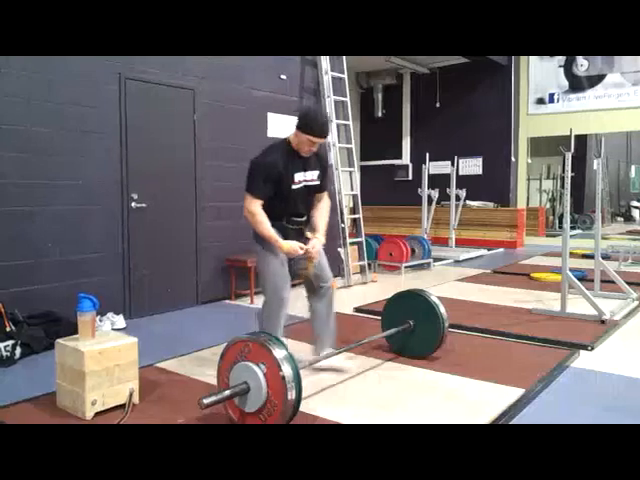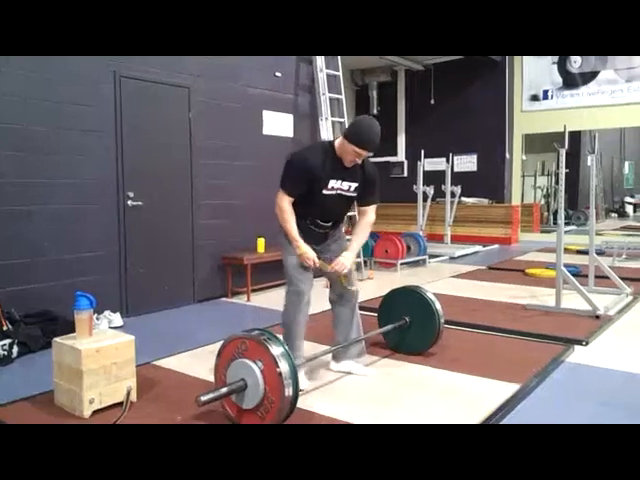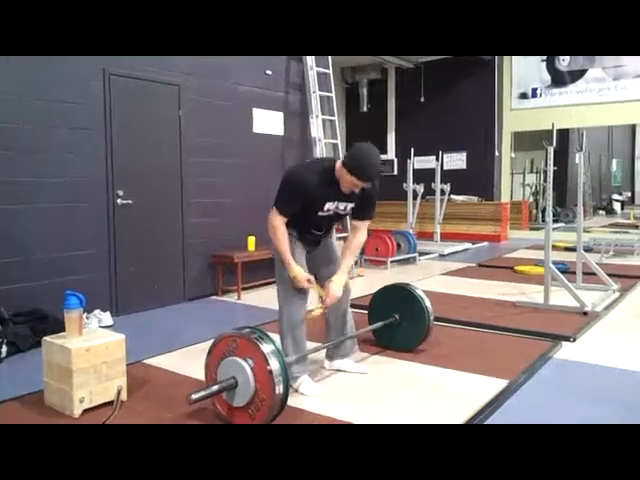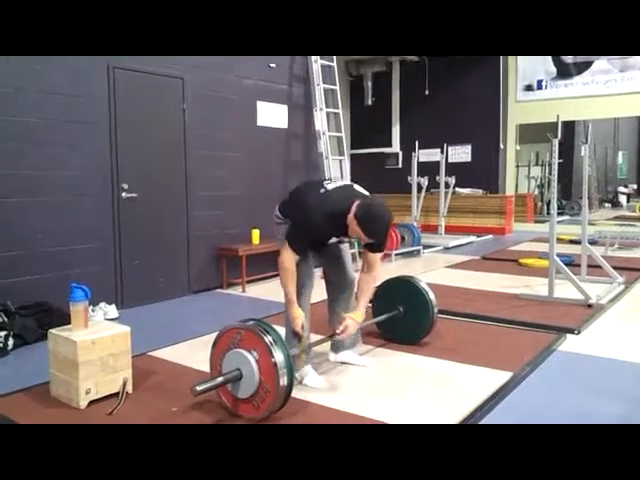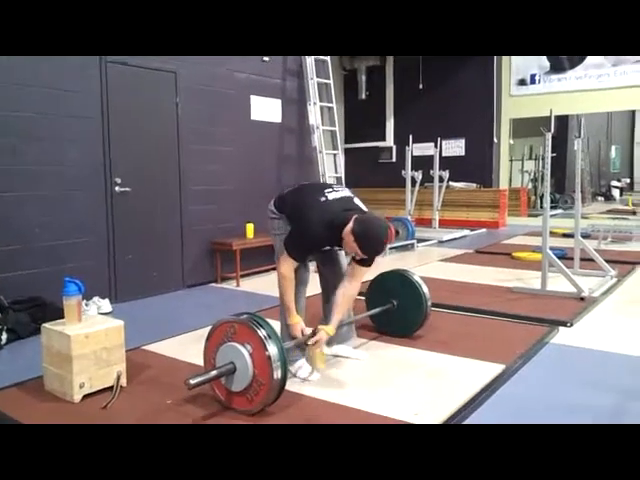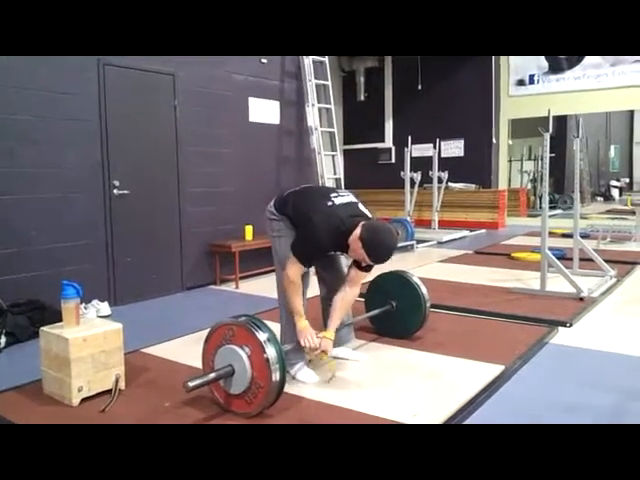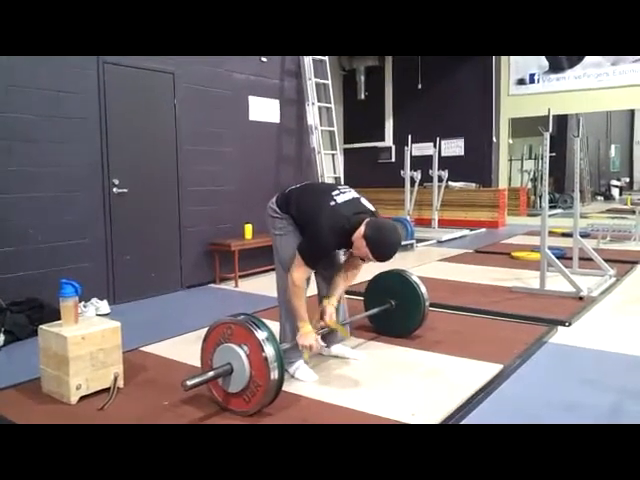
dt=0.4s
person 1, frame 1
left shoulder: (319, 160)
right shoulder: (269, 161)
left elbow: (322, 200)
right elbow: (251, 208)
left wrist: (319, 237)
right wrist: (280, 243)
left hip: (304, 233)
right hip: (272, 235)
left knee: (323, 285)
right knee: (279, 297)
left ankle: (324, 350)
person 1, frame 2
left shoulder: (367, 171)
right shoulder: (307, 160)
left elbow: (367, 215)
right elbow: (282, 203)
left wrist: (350, 253)
right wrist: (299, 246)
left hip: (332, 235)
right hip: (300, 235)
left knee: (347, 291)
right knee: (300, 292)
left ankle: (345, 357)
right ankle: (291, 362)
person 1, frame 3
left shoulder: (367, 189)
right shoulder: (304, 178)
left elbow: (358, 233)
right elbow: (275, 221)
left wrist: (340, 276)
right wrist: (292, 268)
left hip: (322, 237)
right hip: (291, 236)
left knee: (339, 292)
right knee: (294, 299)
left ankle: (338, 356)
right ankle: (296, 372)
person 1, frame 4
left shoulder: (375, 220)
right shoulder: (315, 215)
left elbow: (371, 270)
right elbow: (287, 259)
left wrist: (358, 315)
right wrist: (293, 308)
left hip: (330, 228)
right hip: (291, 221)
left knee: (345, 280)
right knee: (302, 287)
left ankle: (342, 348)
right ankle: (299, 363)
person 1, frame 5
left shoulder: (368, 232)
right shoulder: (314, 226)
left elbow: (352, 282)
right elbow: (285, 269)
left wrist: (329, 328)
right wrist: (292, 318)
right hip: (285, 216)
left knee: (337, 276)
right knee: (297, 280)
left ankle: (338, 341)
right ankle: (294, 356)
person 1, frame 6
left shoulder: (371, 238)
right shoulder: (321, 231)
left elbow: (350, 287)
right elbow: (291, 273)
left wrist: (329, 334)
right wrist: (302, 323)
right hip: (284, 218)
left knee: (336, 279)
right knee: (296, 284)
left ankle: (338, 343)
right ankle: (293, 359)
person 1, frame 7
left shoulder: (374, 230)
right shoulder: (327, 231)
left elbow: (351, 268)
right elbow: (296, 278)
left wrist: (331, 302)
right wrist: (305, 328)
left hip: (317, 209)
right hip: (285, 215)
left knee: (332, 275)
right knee: (291, 282)
left ankle: (332, 342)
right ankle: (292, 357)
